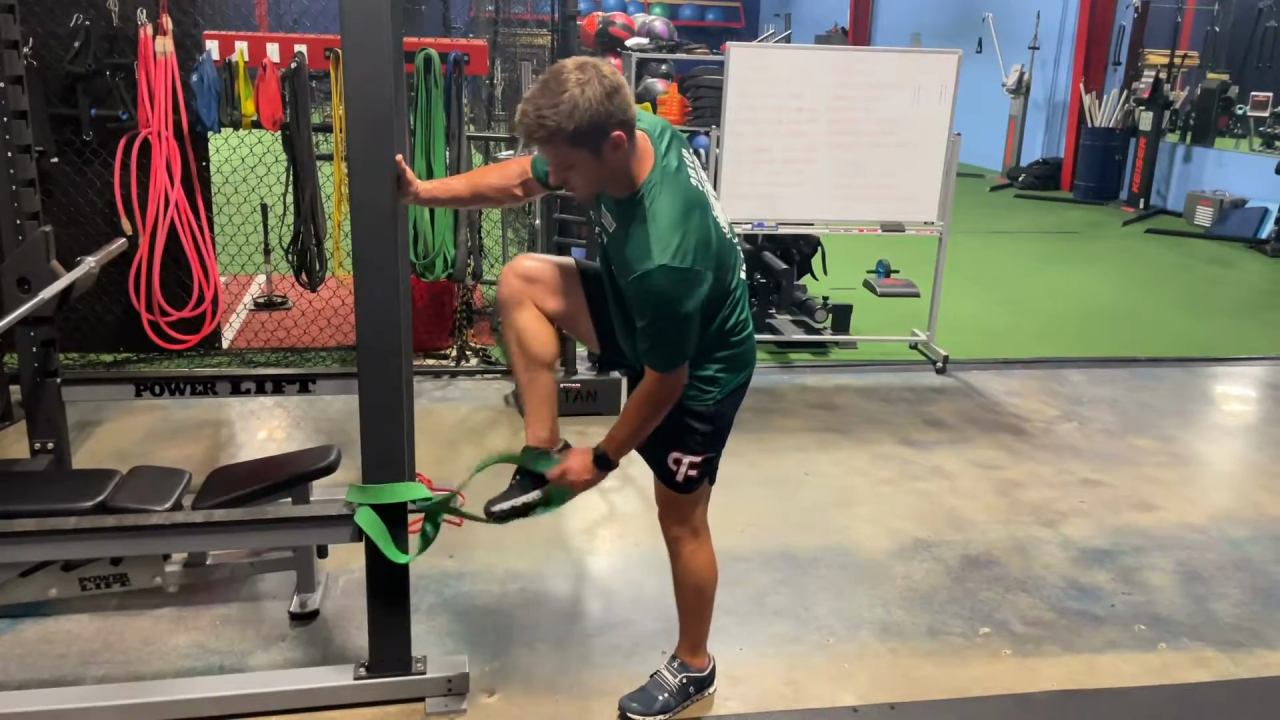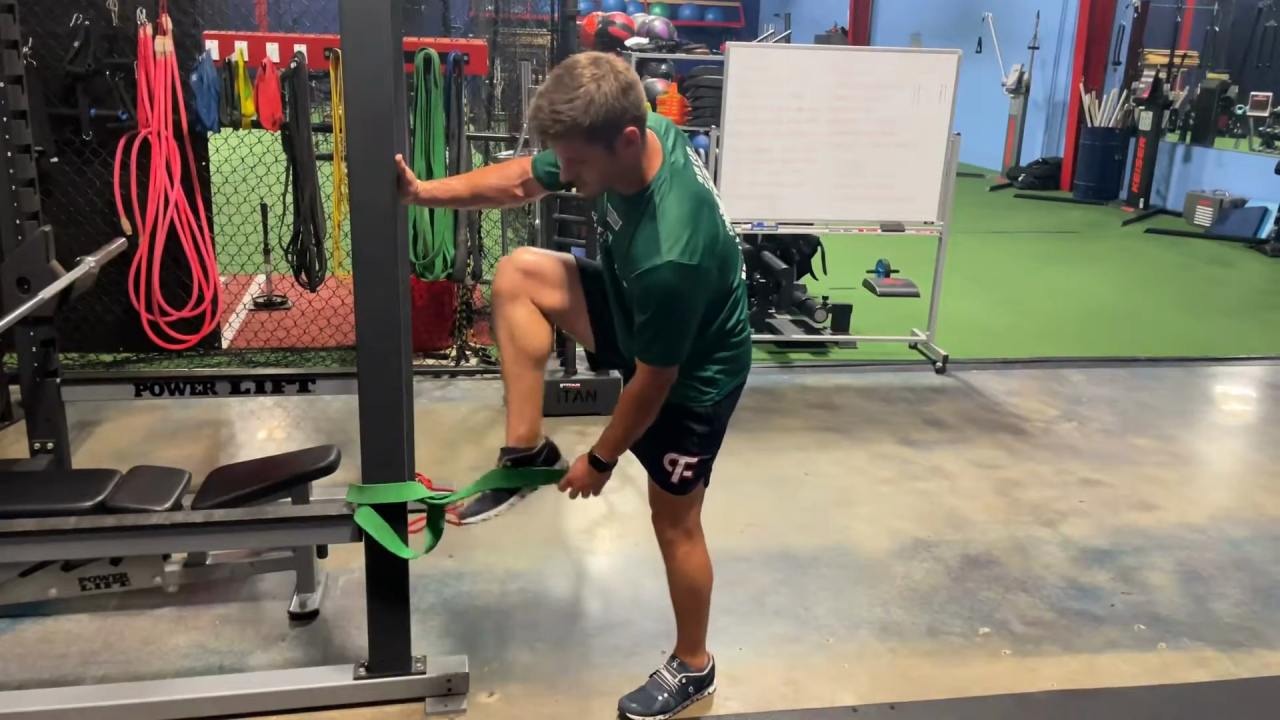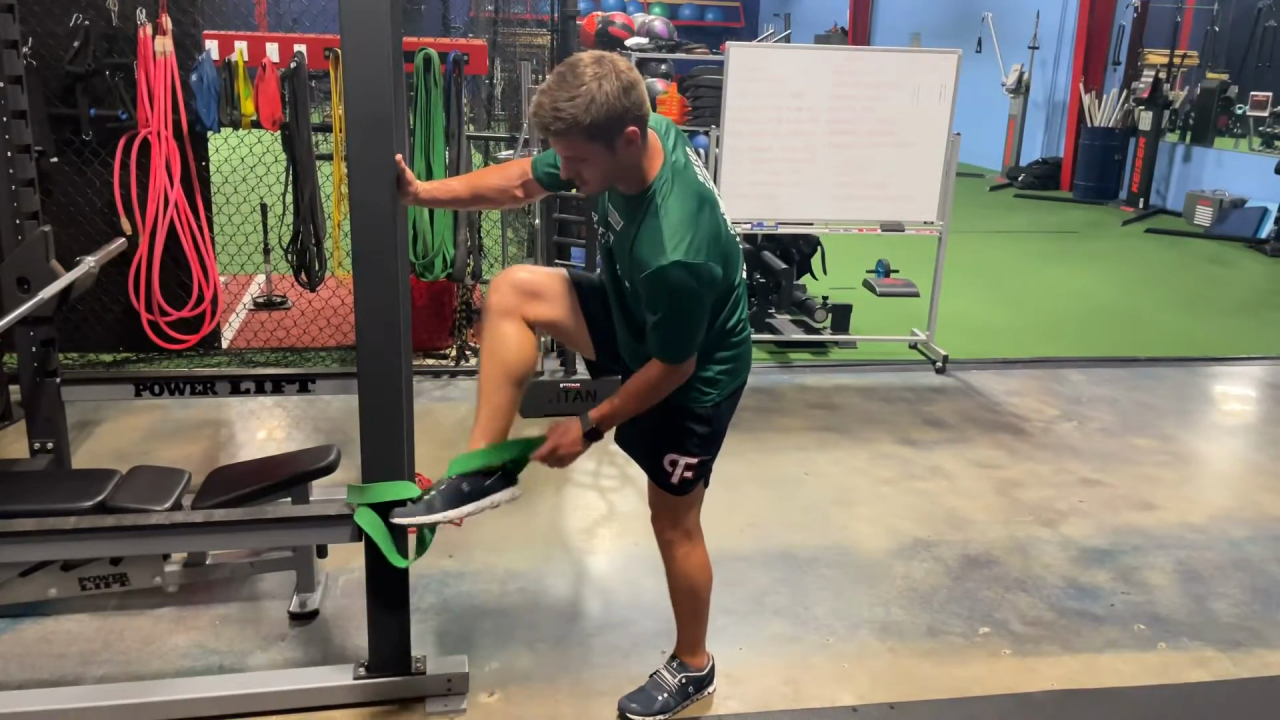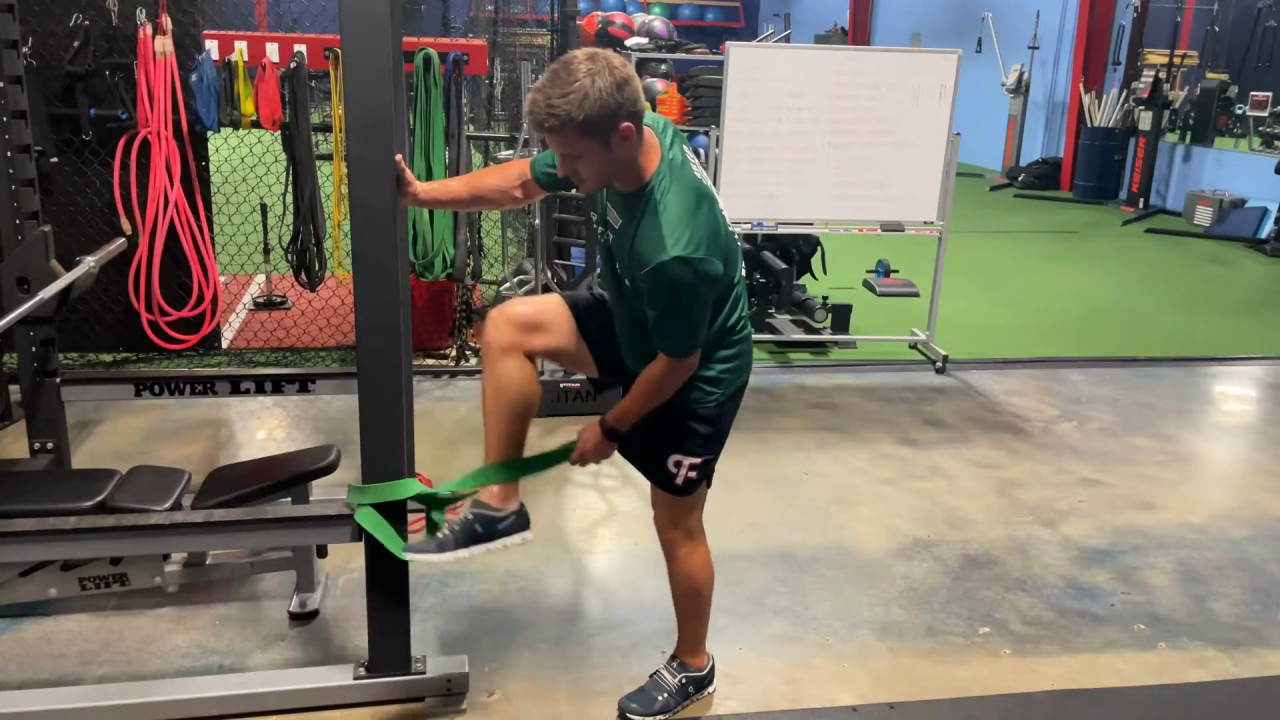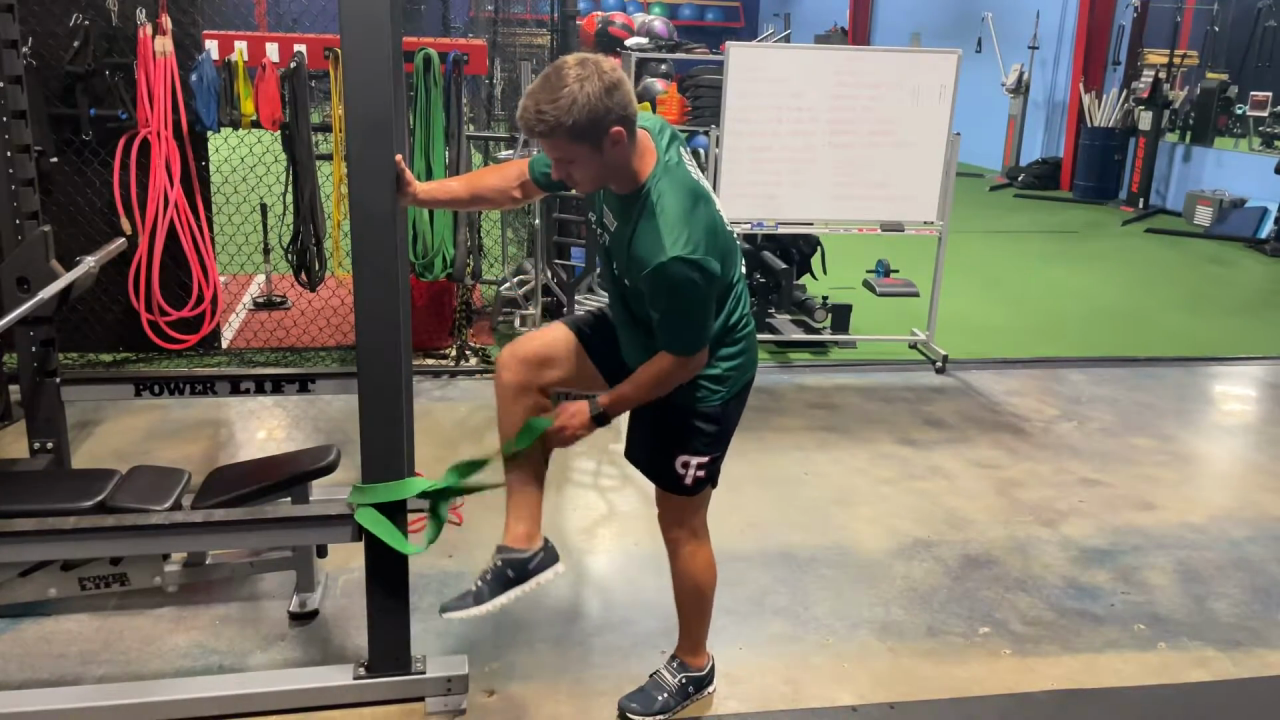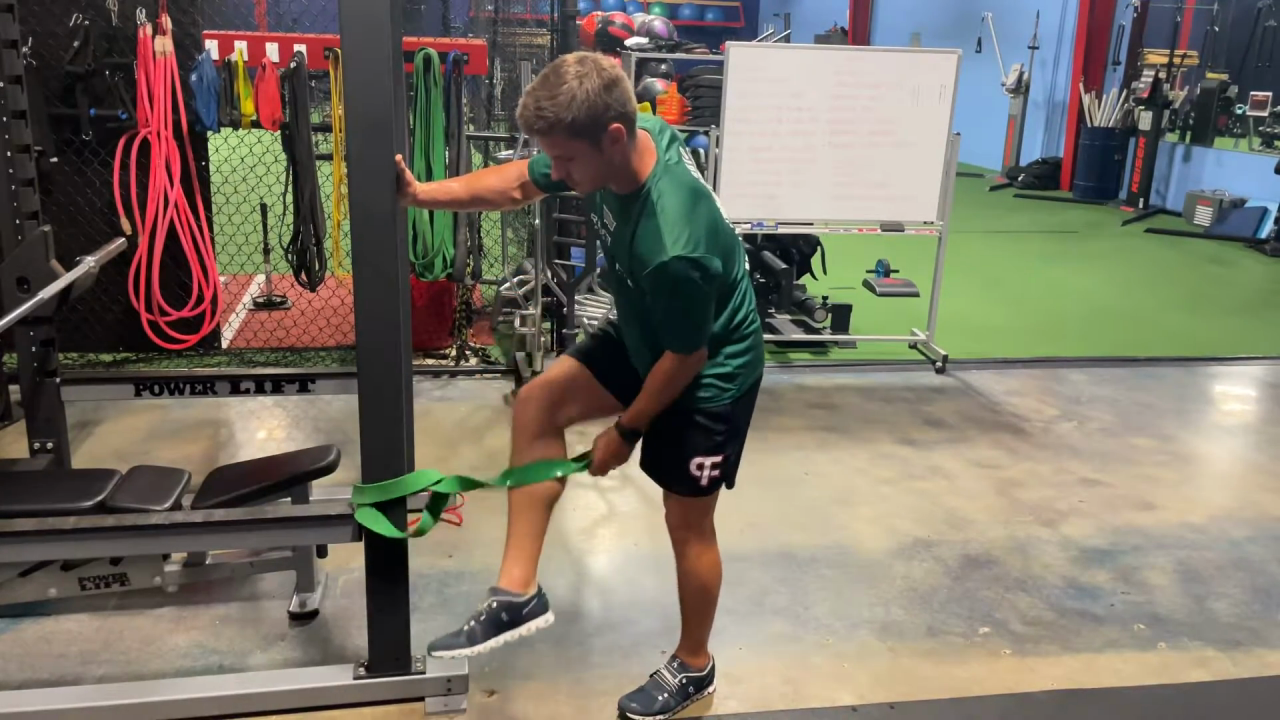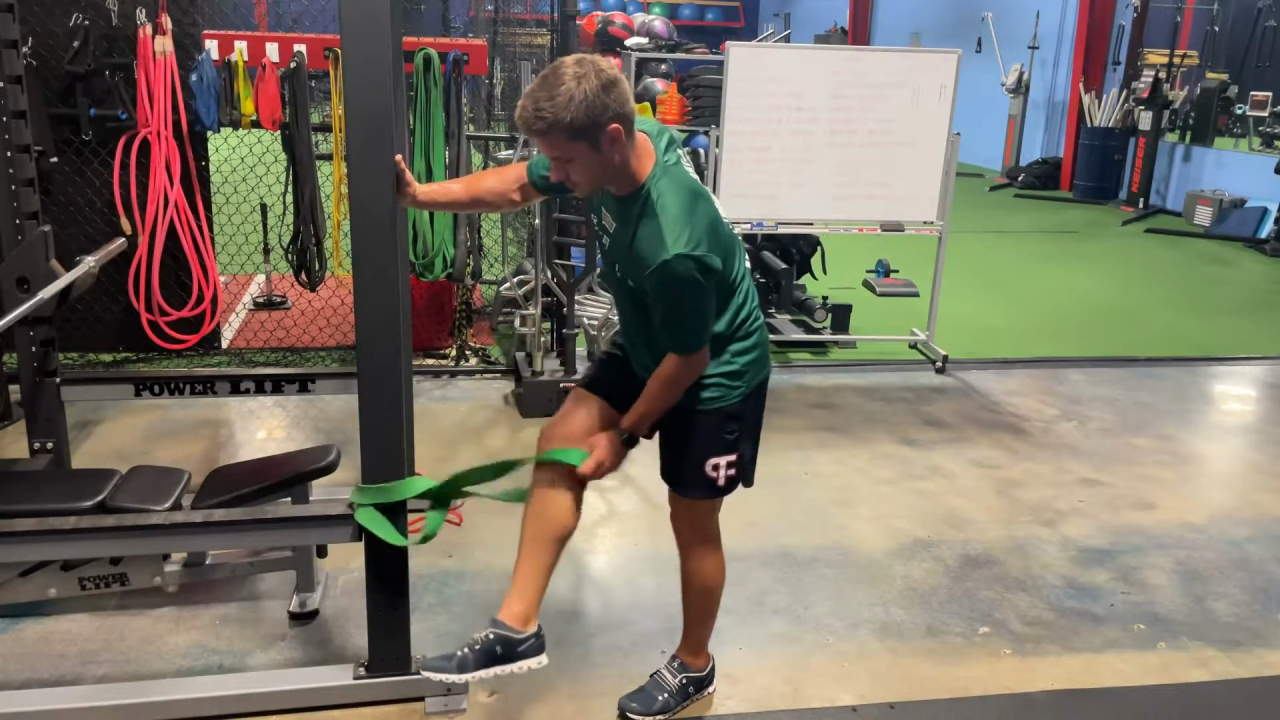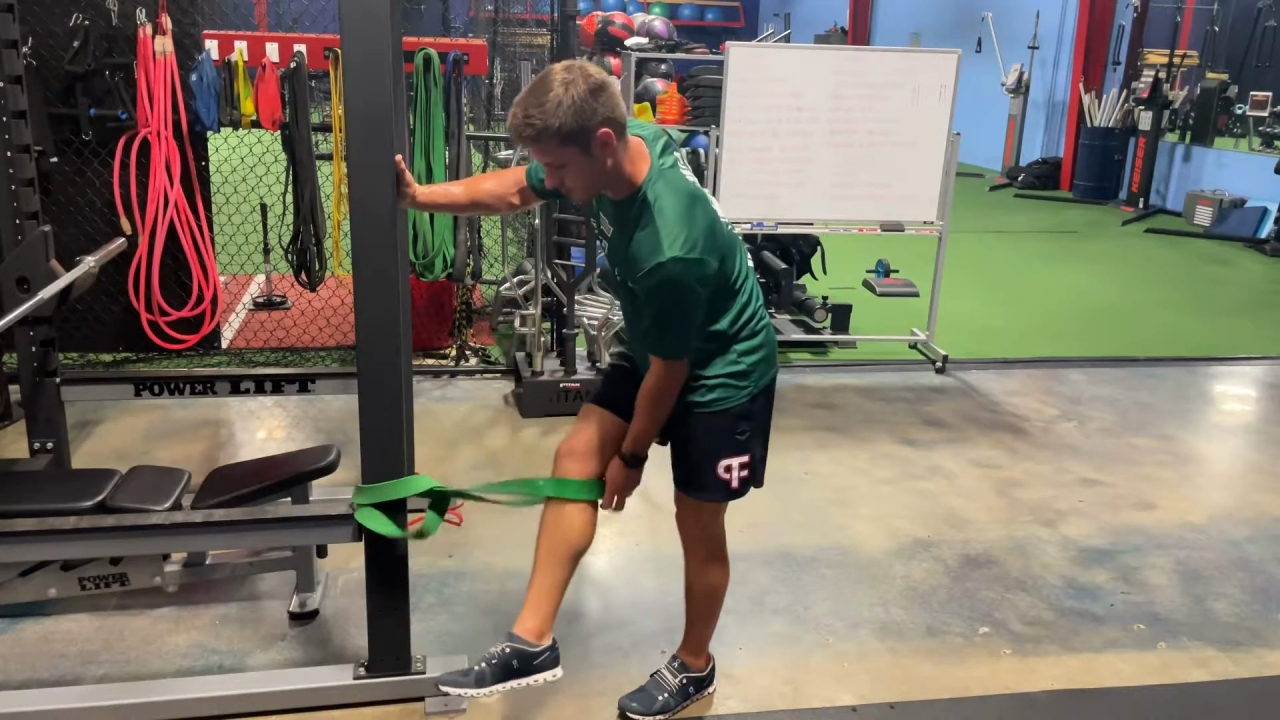
dt=0.2s
person 1, frame 1
left shoulder: (663, 259)
right shoulder: (634, 133)
left elbow: (663, 384)
right elbow: (520, 179)
left wrist: (601, 459)
right wrist: (424, 190)
left hip: (700, 372)
right hip: (645, 319)
left knee: (679, 519)
right knee: (522, 279)
left ankle: (693, 666)
right ankle: (545, 451)
person 1, frame 2
left shoulder: (671, 255)
right shoulder: (633, 135)
left elbow: (655, 378)
right elbow: (521, 180)
left wrist: (599, 462)
right wrist: (424, 190)
left hip: (693, 373)
right hip: (637, 315)
left knee: (673, 520)
right knee: (518, 272)
left ankle: (693, 666)
right ankle: (524, 450)
person 1, frame 3
left shoulder: (675, 253)
right shoulder: (631, 137)
left elbow: (671, 367)
right elbow: (522, 180)
left wrist: (589, 428)
right wrist: (423, 191)
left hip: (693, 374)
right hip: (637, 318)
left knee: (672, 521)
right knee: (512, 291)
left ankle: (692, 666)
right ankle: (485, 469)
person 1, frame 4
left shoulder: (675, 248)
right shoulder: (626, 138)
left elbow: (677, 363)
right elbow: (519, 182)
left wrist: (609, 429)
right wrist: (423, 192)
left hip: (696, 376)
right hip: (636, 324)
left knee: (675, 523)
right knee: (508, 325)
right ankle: (499, 507)
person 1, frame 5
left shoulder: (673, 250)
right shoulder: (623, 138)
left elbow: (684, 360)
right elbow: (518, 183)
left wrist: (598, 410)
right wrist: (423, 192)
left hip: (701, 373)
right hip: (637, 330)
left knee: (679, 520)
right knee: (519, 365)
left ankle: (693, 665)
right ankle: (523, 551)
person 1, frame 6
left shoulder: (674, 247)
right shoulder: (620, 140)
left elbow: (685, 361)
right elbow: (517, 184)
left wrist: (625, 433)
right wrist: (423, 193)
left hip: (709, 373)
right hip: (643, 338)
left knee: (686, 521)
right knee: (535, 405)
left ankle: (693, 666)
right ankle: (516, 596)
person 1, frame 7
left shoulder: (675, 247)
right shoulder: (617, 143)
left elbow: (686, 362)
right elbow: (516, 186)
left wrist: (622, 435)
right wrist: (422, 194)
left hip: (715, 374)
right hip: (645, 344)
left knee: (691, 522)
right knee: (560, 442)
left ankle: (693, 666)
right ankle: (518, 628)
person 1, frame 8
left shoulder: (669, 251)
right shoulder: (619, 144)
left elbow: (670, 373)
right elbow: (514, 189)
left wrist: (631, 458)
right wrist: (420, 195)
left hip: (723, 372)
right hip: (654, 352)
left knee: (697, 522)
right knee: (576, 457)
left ankle: (693, 666)
right ankle: (531, 642)
